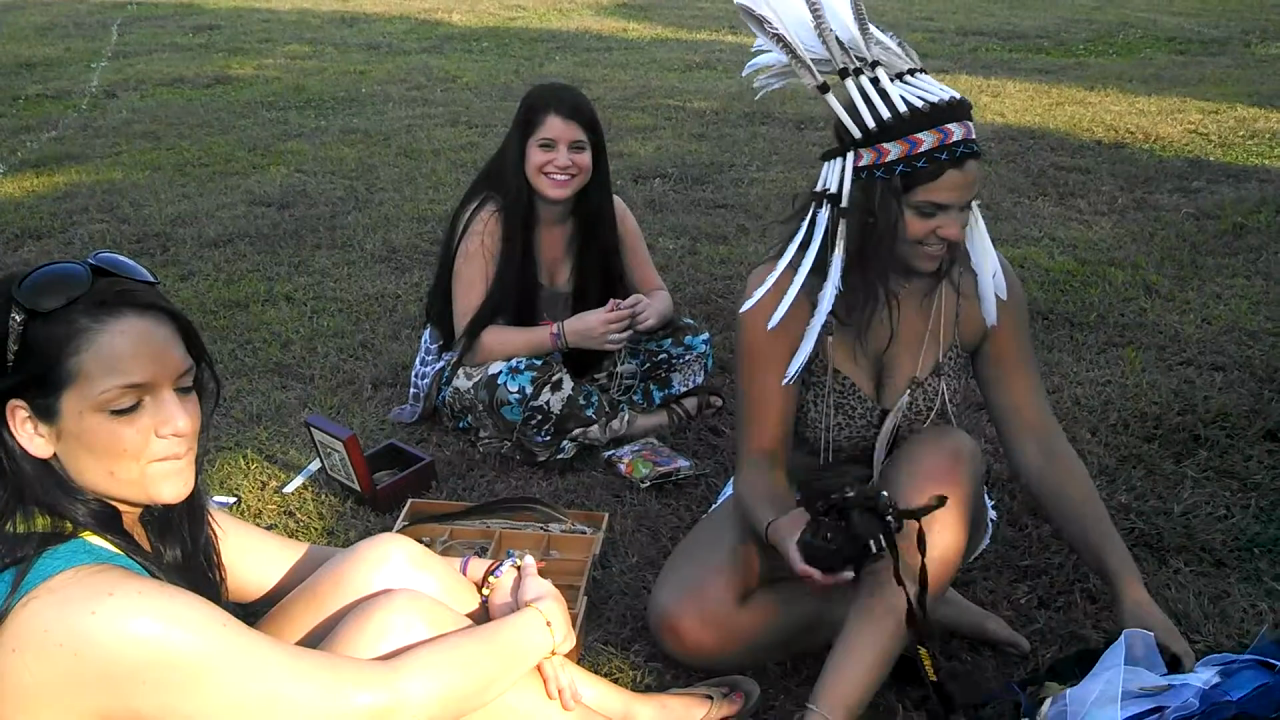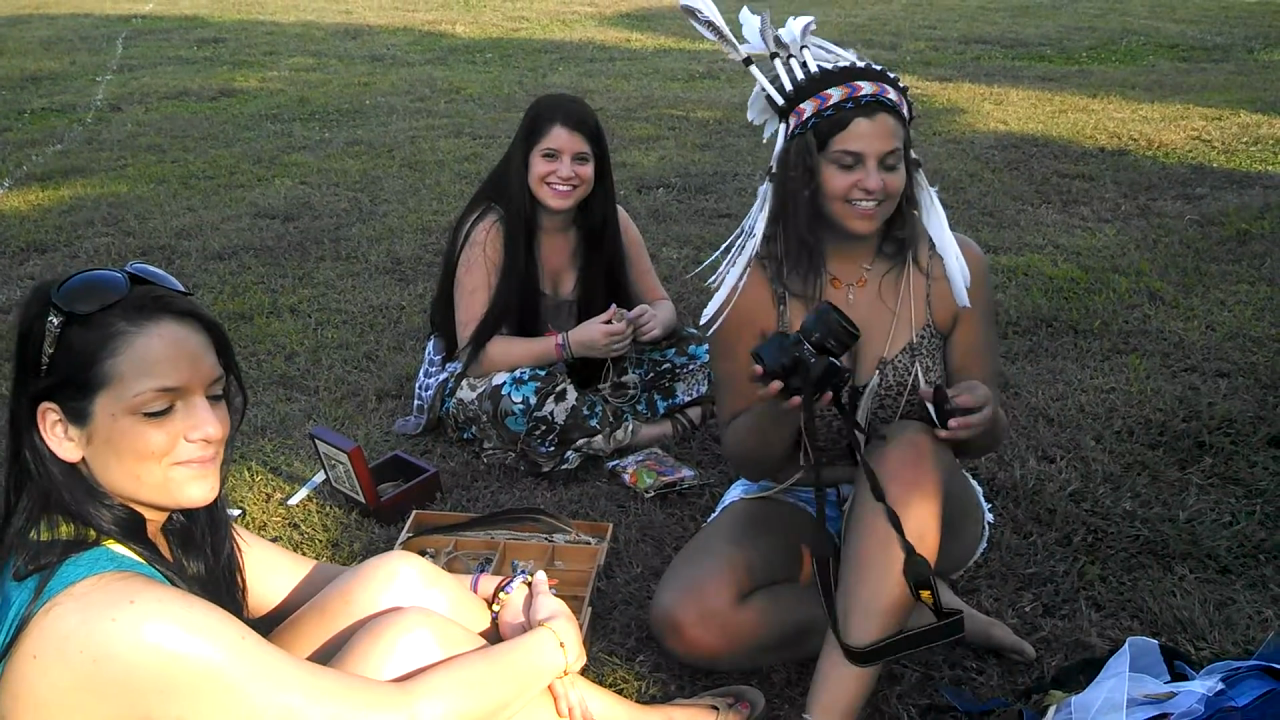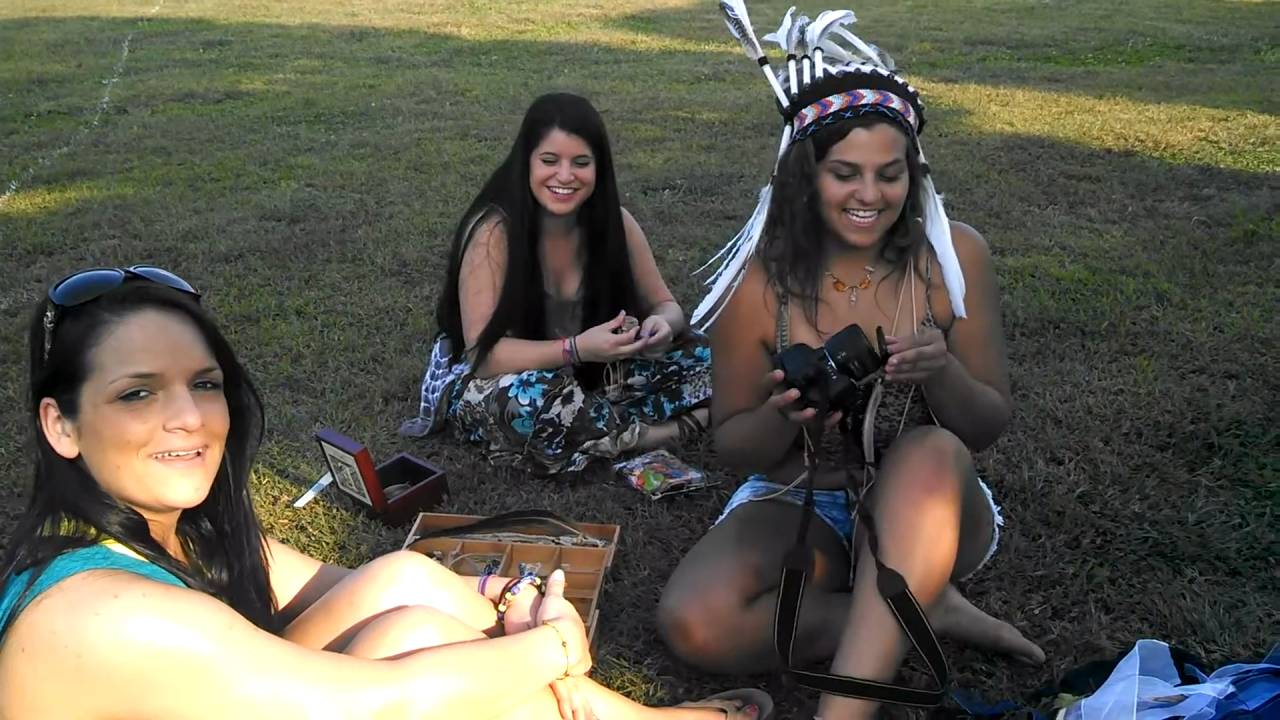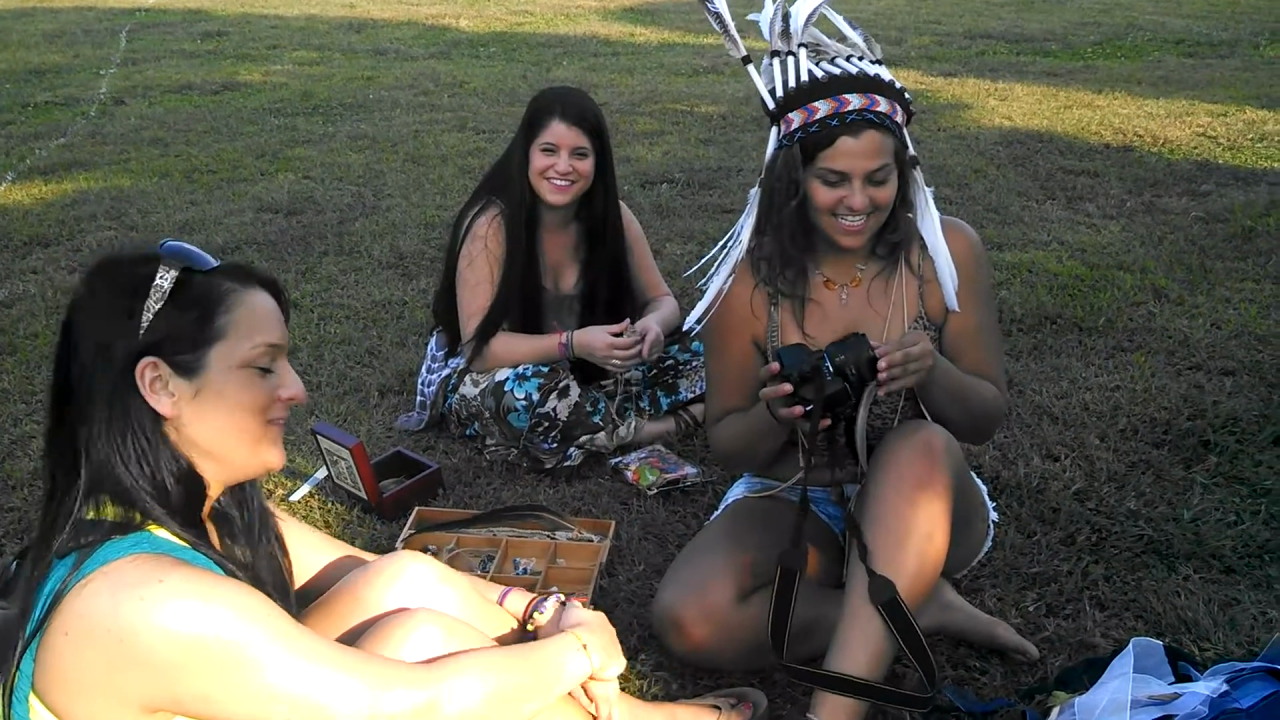
dt=1s
person 1, frame 1
left shoulder: (134, 512)
right shoulder: (85, 614)
left elbow: (335, 568)
left wrist: (492, 585)
right wrist: (537, 624)
left knee: (388, 562)
right knee: (397, 623)
person 1, frame 2
left shoulder: (149, 523)
right shoulder: (109, 618)
left elbow: (358, 586)
left wrist: (497, 603)
right wrist: (549, 643)
left knee: (400, 582)
right knee: (411, 637)
person 1, frame 3
left shoulder: (182, 524)
right shoulder: (97, 616)
left elbow: (351, 591)
left wrist: (504, 613)
right wrist: (553, 644)
left knee: (407, 582)
right knee: (415, 634)
person 1, frame 4
left shoulder: (201, 506)
right shoulder: (141, 604)
left elbow: (369, 575)
left wrist: (543, 616)
right wrist: (580, 647)
left knee: (409, 580)
right knee: (419, 637)
person 2, frame 1
left shoulder: (984, 286)
right shoulder: (786, 294)
left elbow: (1039, 446)
right elbow: (760, 460)
left wrist: (1129, 589)
right wrist: (784, 525)
left hip: (926, 513)
right hip: (806, 508)
left knee: (946, 454)
right knee: (685, 621)
right ankle: (915, 607)
person 2, frame 2
left shoulder: (951, 264)
right shoulder: (754, 281)
left elbow: (986, 438)
right elbow: (748, 461)
left wrist: (977, 412)
right wrist: (777, 411)
left hip: (919, 510)
right hip: (793, 506)
left knee: (905, 449)
right knee: (686, 622)
right ankle: (914, 611)
person 2, frame 3
left shoulder: (956, 256)
right shoulder: (759, 280)
left elbow: (990, 426)
right elbow: (734, 447)
left wrist: (944, 372)
right wrist: (784, 417)
left hip: (928, 513)
right hip: (798, 509)
left knee: (930, 449)
right knee: (693, 623)
right ankle: (926, 612)
person 2, frame 4
left shoulder: (948, 251)
right shoulder: (752, 277)
left elbow: (987, 419)
right elbow: (727, 444)
left wrist: (934, 372)
right wrist: (775, 418)
left hip: (923, 508)
right hip: (793, 505)
left knee: (920, 444)
right knee: (688, 618)
right ankle: (919, 608)
person 3, frame 1
left shoulder: (609, 210)
right shoulder: (490, 218)
left elbow: (658, 295)
right elbow: (471, 341)
left wrist: (646, 311)
right wrist: (566, 333)
left hip: (576, 361)
right hip: (481, 373)
left knee: (692, 342)
right knee: (516, 389)
right ankle: (651, 418)
person 3, frame 2
left shoulder: (610, 220)
right shoulder: (491, 229)
left elbow: (660, 305)
right elbow: (475, 352)
left wrist: (652, 322)
right wrist: (569, 344)
left hip: (580, 372)
right hip: (484, 384)
left knee: (693, 351)
right knee: (524, 399)
right ankle: (662, 427)
person 3, frame 3
left shoulder: (613, 221)
right shoulder: (494, 230)
left elbow: (665, 305)
right elbow: (483, 354)
left wrist: (661, 325)
right wrist: (575, 349)
left hip: (587, 377)
right hip: (490, 384)
left knee: (697, 353)
right knee: (530, 403)
right ankle: (669, 430)
person 3, frame 4
left shoulder: (611, 216)
right shoulder: (492, 223)
left elbow: (661, 301)
right elbow: (479, 347)
left wrist: (652, 326)
right wrist: (572, 345)
left hip: (580, 372)
right hip: (489, 380)
left knee: (693, 349)
right knee: (525, 397)
right ankle: (664, 425)
